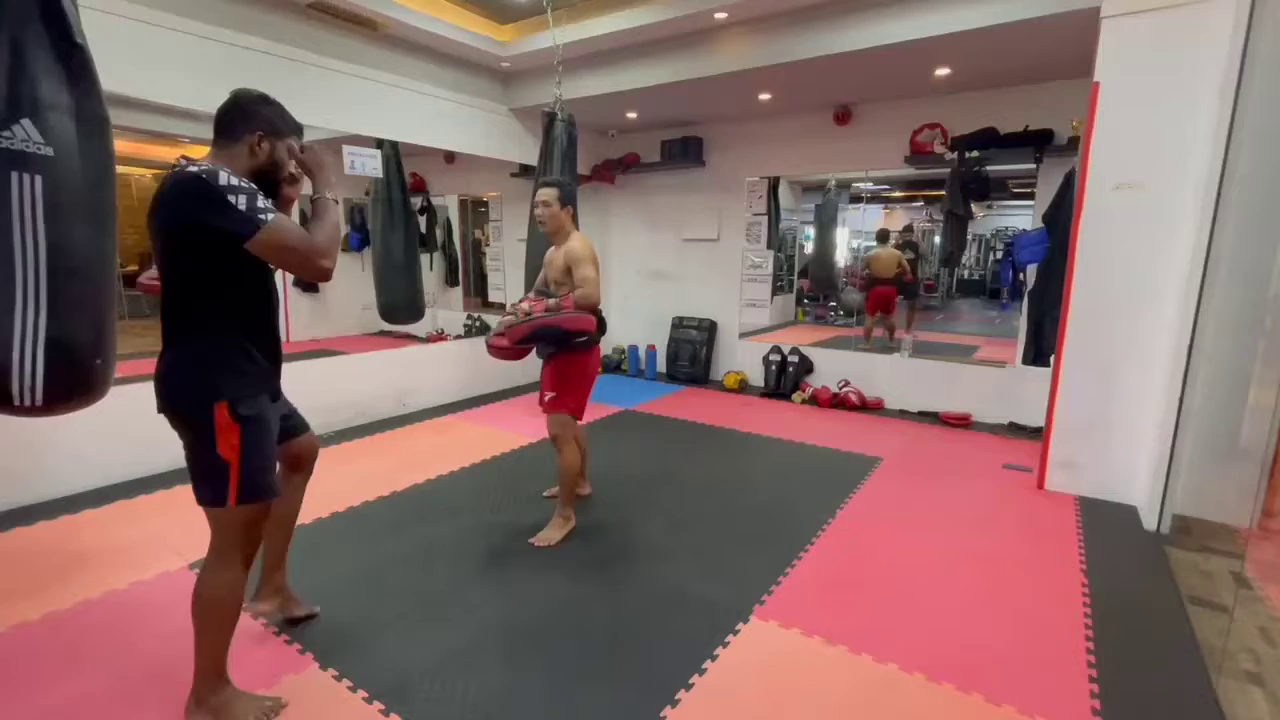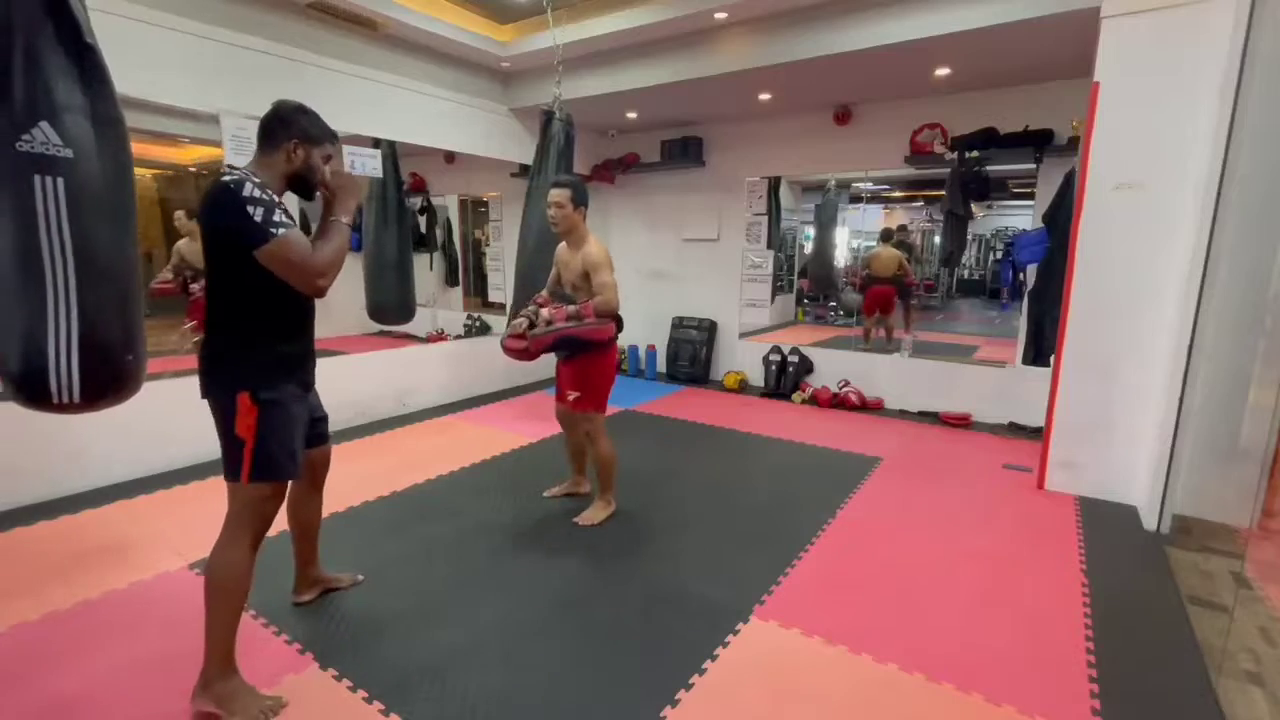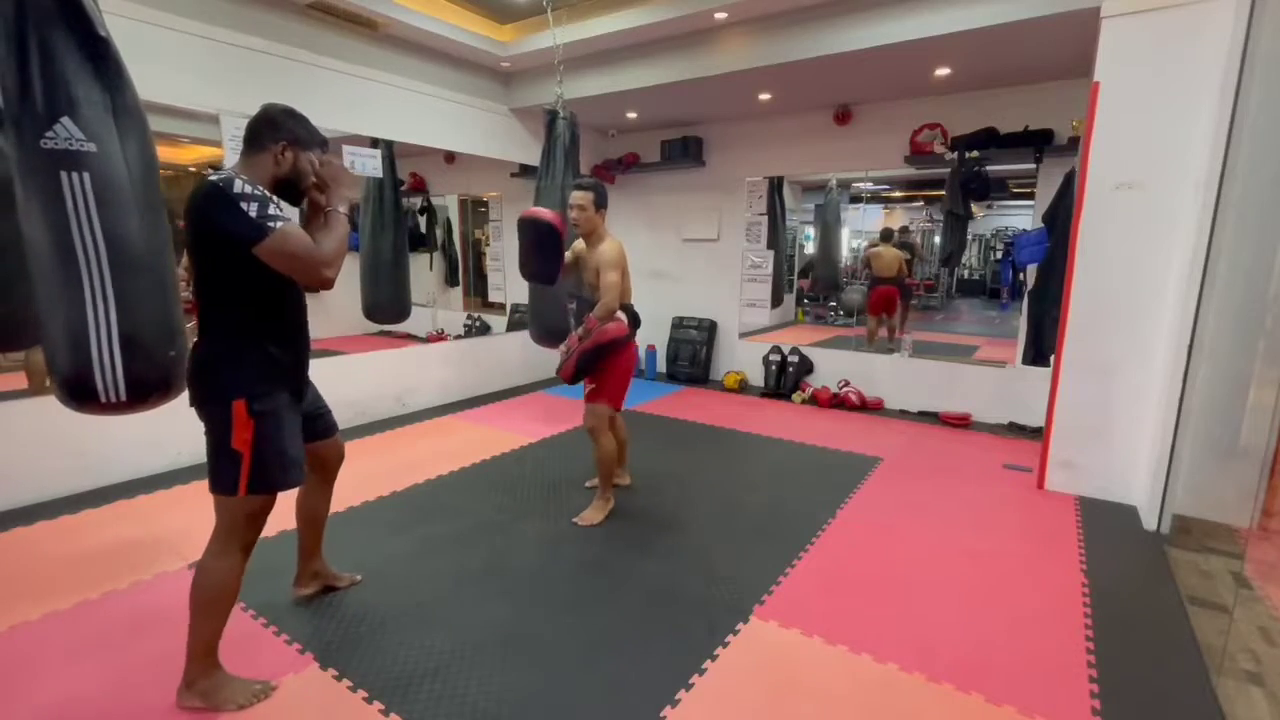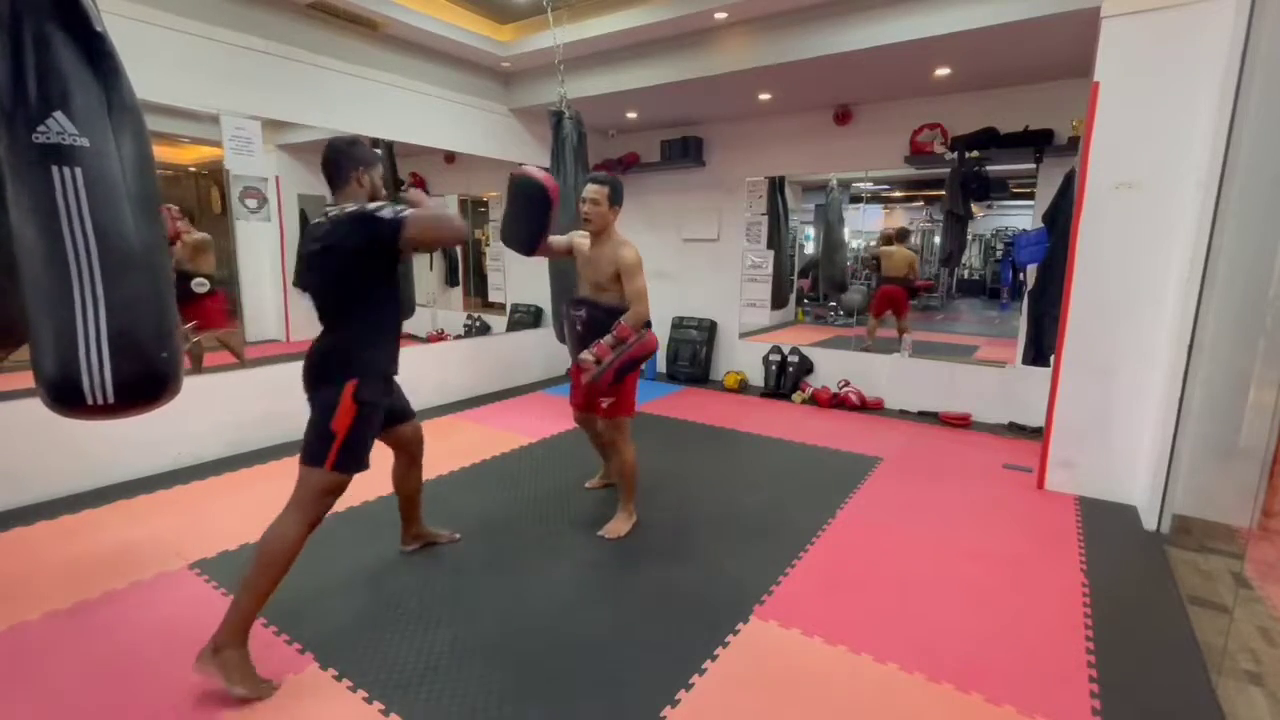
dt=0.5s
person 1, frame 1
left shoulder: (194, 188)
right shoulder: (215, 189)
right elbow: (318, 262)
left wrist: (279, 208)
right wrist: (325, 189)
left hip: (238, 377)
right hip: (220, 387)
left knee: (300, 453)
right knee: (238, 534)
left ankle: (272, 589)
person 1, frame 2
left shoulder: (262, 200)
right shoulder: (241, 196)
left elbow: (301, 266)
right elbow: (315, 277)
left wrist: (329, 212)
right wrist: (345, 210)
left hip: (283, 370)
right hip: (251, 378)
left knee: (314, 466)
right knee: (250, 514)
left ankle: (308, 577)
person 1, frame 3
left shoulder: (252, 201)
right shoulder: (230, 195)
left elbow: (297, 257)
right elbow: (321, 269)
left wrist: (319, 206)
right wrist: (339, 203)
left hip: (281, 374)
right hip: (245, 385)
left knee: (327, 455)
right knee: (240, 527)
left ankle: (311, 570)
right ankle: (200, 678)
person 1, frame 4
left shoulder: (323, 231)
right shoulder: (370, 219)
right elbow: (456, 231)
right wrist: (419, 206)
left hip: (363, 367)
right hip: (349, 374)
left knee: (411, 441)
right knee: (309, 504)
left ankle: (413, 530)
right ankle: (227, 647)
person 2, frame 1
left shoulder: (578, 249)
right shoulder: (552, 252)
left elbow: (591, 297)
right elbow: (538, 293)
left wrist: (545, 306)
left hip: (577, 351)
right hip: (558, 348)
left knee: (559, 431)
right knee: (566, 424)
left ankle: (564, 515)
right ankle: (579, 483)
person 2, frame 2
left shoulder: (593, 253)
right shoulder: (561, 251)
left elbow: (610, 303)
right elbow: (550, 292)
right wrist: (527, 317)
left hip: (594, 351)
right hip: (571, 348)
left knee: (591, 426)
right knee: (566, 416)
left ankle: (606, 499)
right ankle: (577, 480)
person 2, frame 3
left shoulder: (608, 251)
right shoulder: (581, 247)
left elbow: (609, 305)
left hip: (615, 348)
left knee: (595, 421)
right knee: (608, 415)
left ankle: (604, 498)
right ankle: (619, 472)
person 2, frame 4
left shoulder: (625, 254)
right shoulder: (578, 241)
left elbow: (640, 312)
right elbow: (539, 246)
right hip: (588, 352)
left knee: (617, 431)
right knee: (585, 418)
left ankle: (627, 510)
right ankle: (611, 470)
